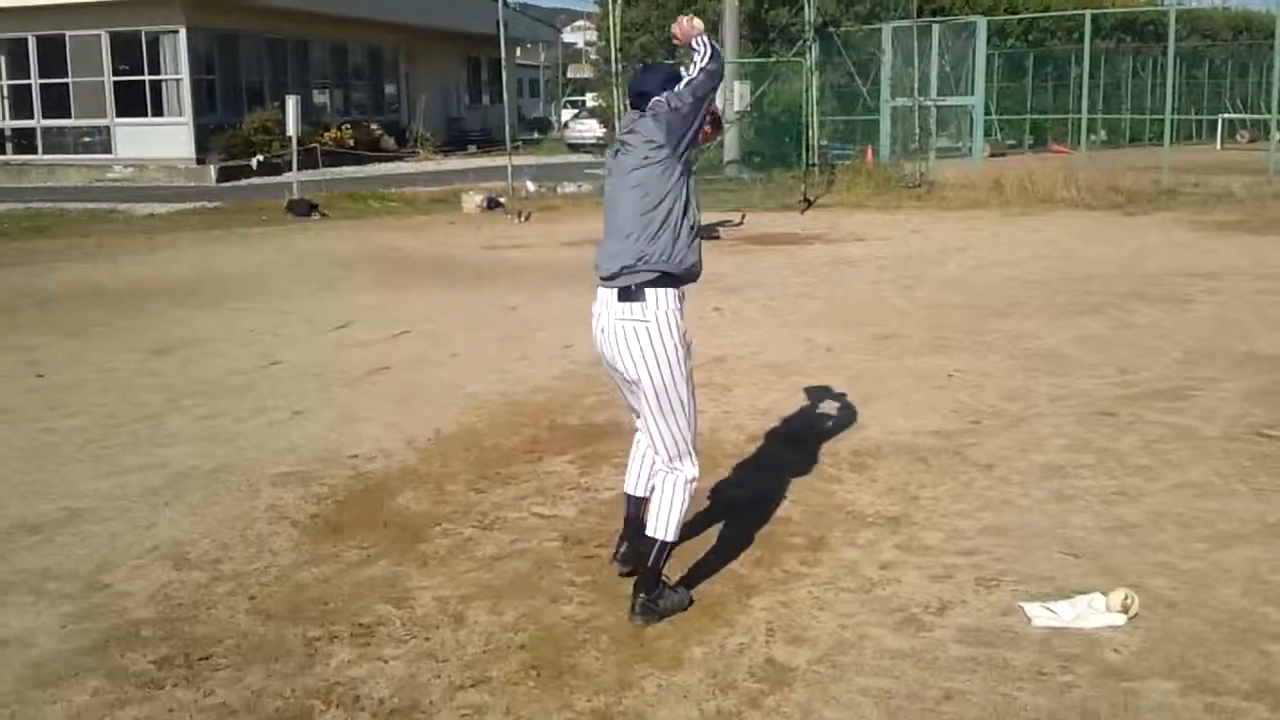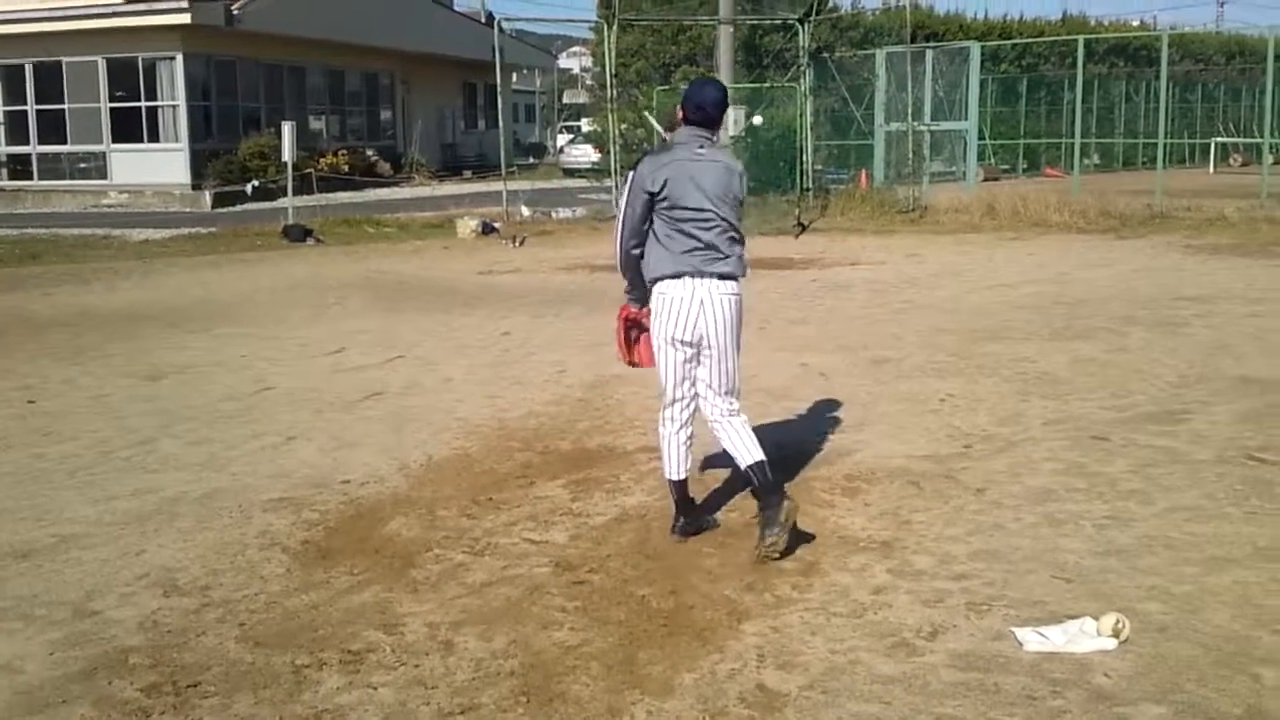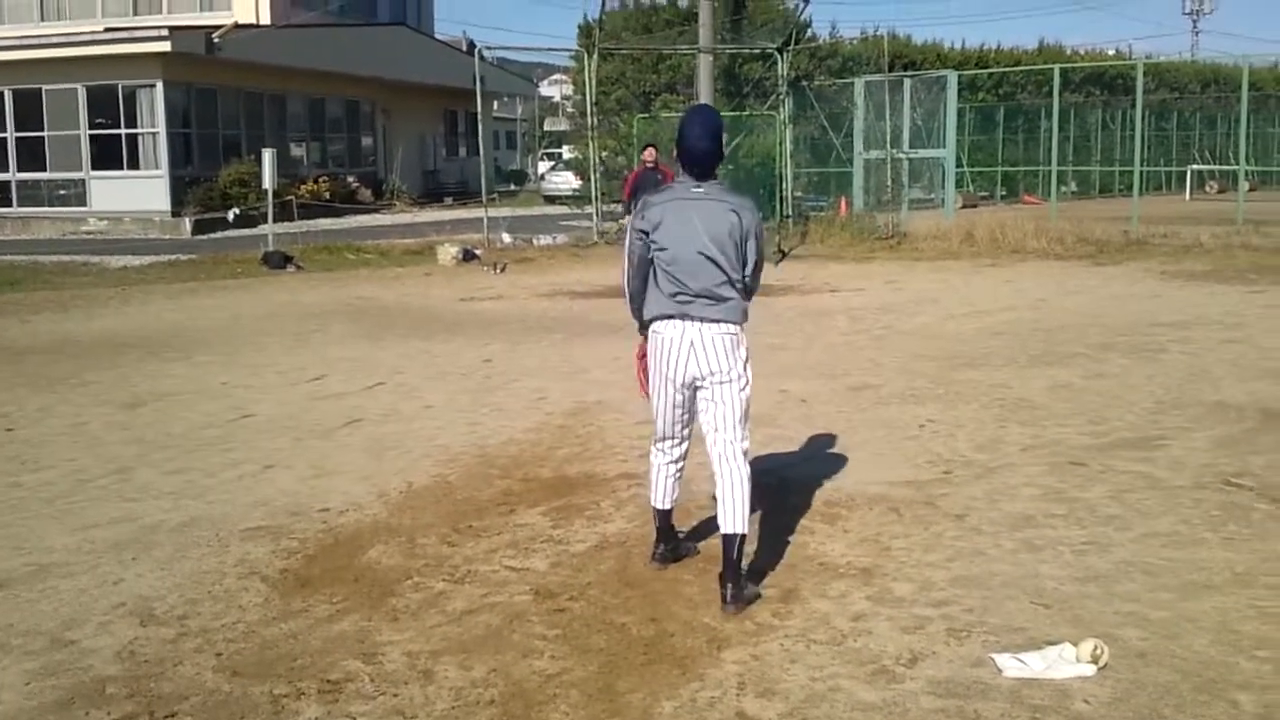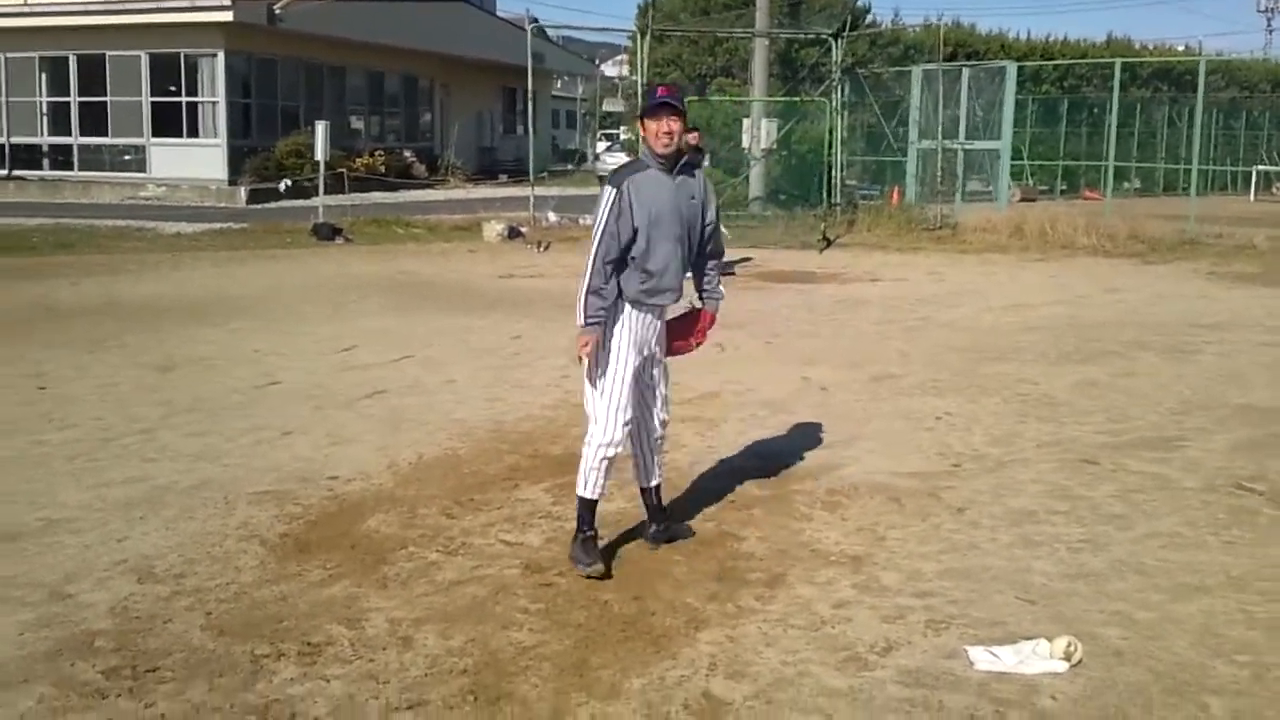
dt=1s
person 1, frame 1
left shoulder: (624, 146)
right shoulder: (661, 130)
right elbow: (706, 75)
right wrist: (698, 38)
left hip: (608, 311)
right hip: (651, 314)
left knee: (650, 430)
right knee: (676, 458)
left ankle: (631, 540)
right ankle: (648, 589)
person 1, frame 2
left shoulder: (652, 166)
right shoulder: (733, 170)
left elbow: (630, 239)
left wrist: (637, 296)
left hip: (671, 294)
right hip: (723, 293)
left knee: (677, 409)
right knee: (722, 405)
left ankle: (684, 511)
right ankle: (769, 493)
person 1, frame 3
left shoulder: (651, 208)
right shoulder: (743, 211)
left elbow: (635, 281)
right elbow: (749, 282)
left wrist: (649, 329)
left hip: (666, 337)
right hip: (723, 340)
left knee: (667, 447)
right knee: (730, 457)
left ankle: (665, 541)
right ankle: (732, 580)
person 1, frame 4
left shoulder: (697, 182)
right shoulder: (625, 183)
left elbow: (707, 248)
right elbow: (601, 258)
left wrist: (710, 299)
right wrist: (591, 324)
left hip: (656, 316)
right hip: (621, 316)
left knee: (651, 424)
right knee: (610, 428)
left ankle: (656, 518)
right ankle: (584, 533)
